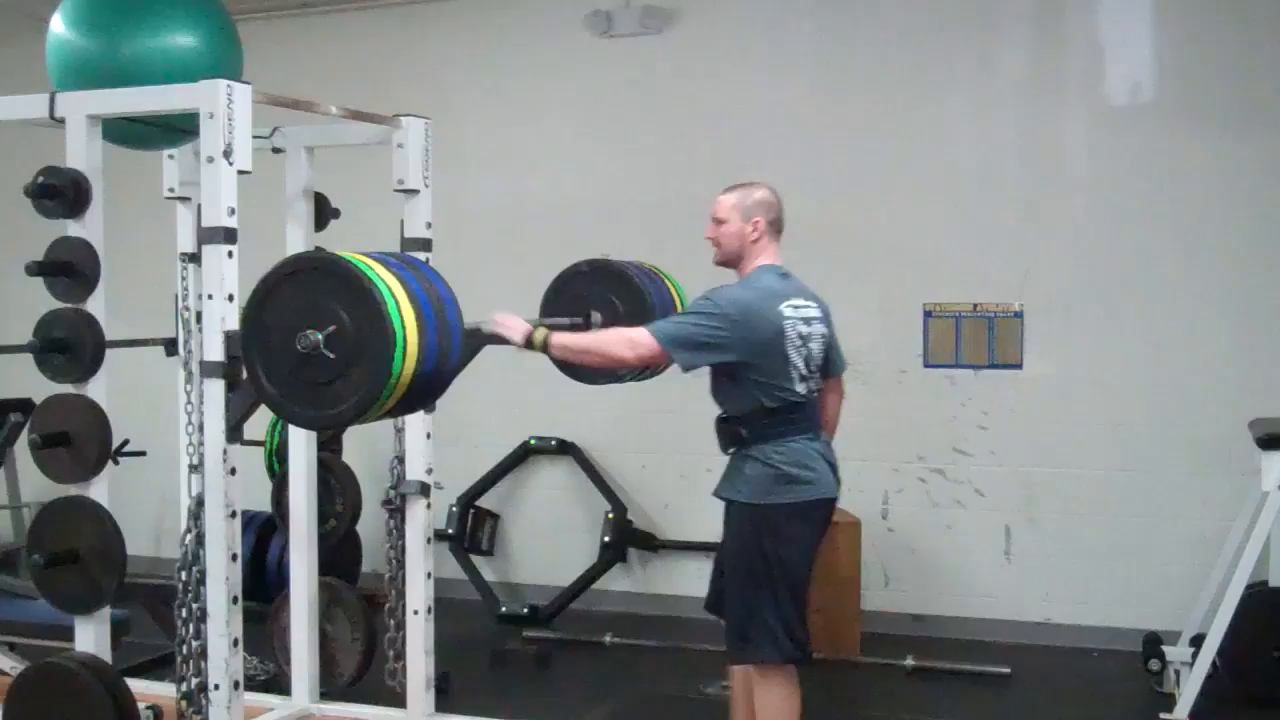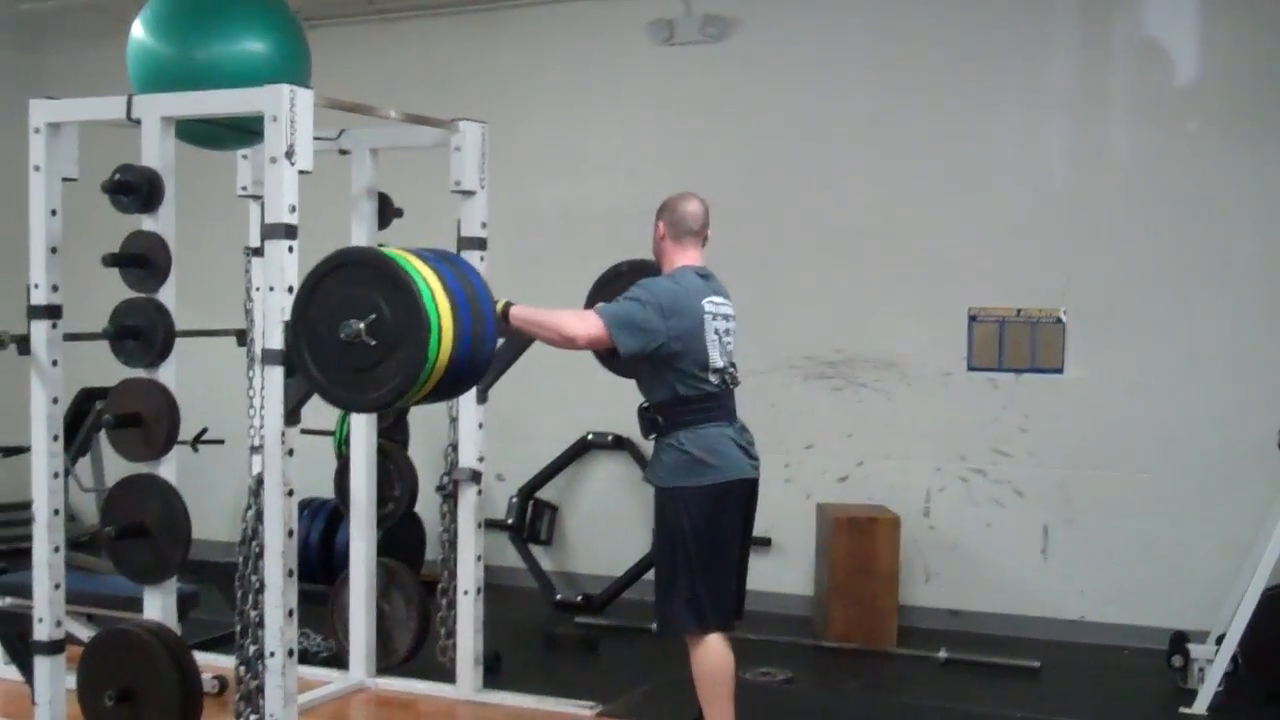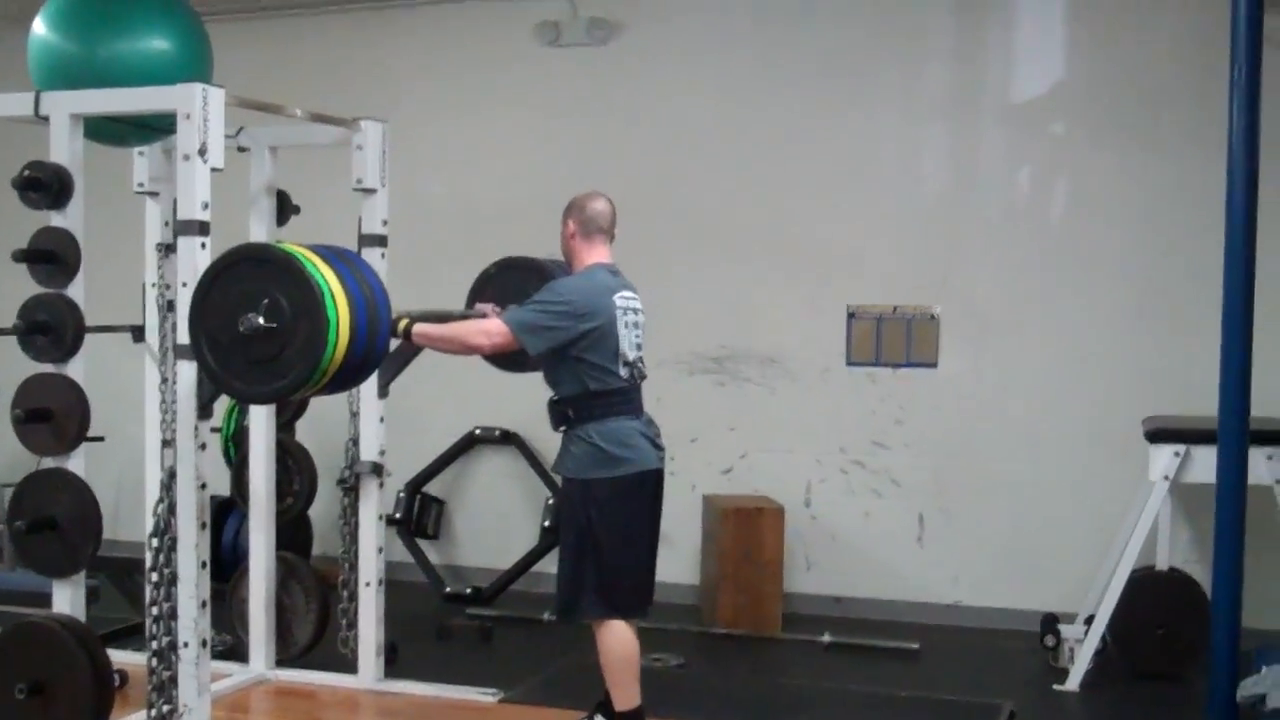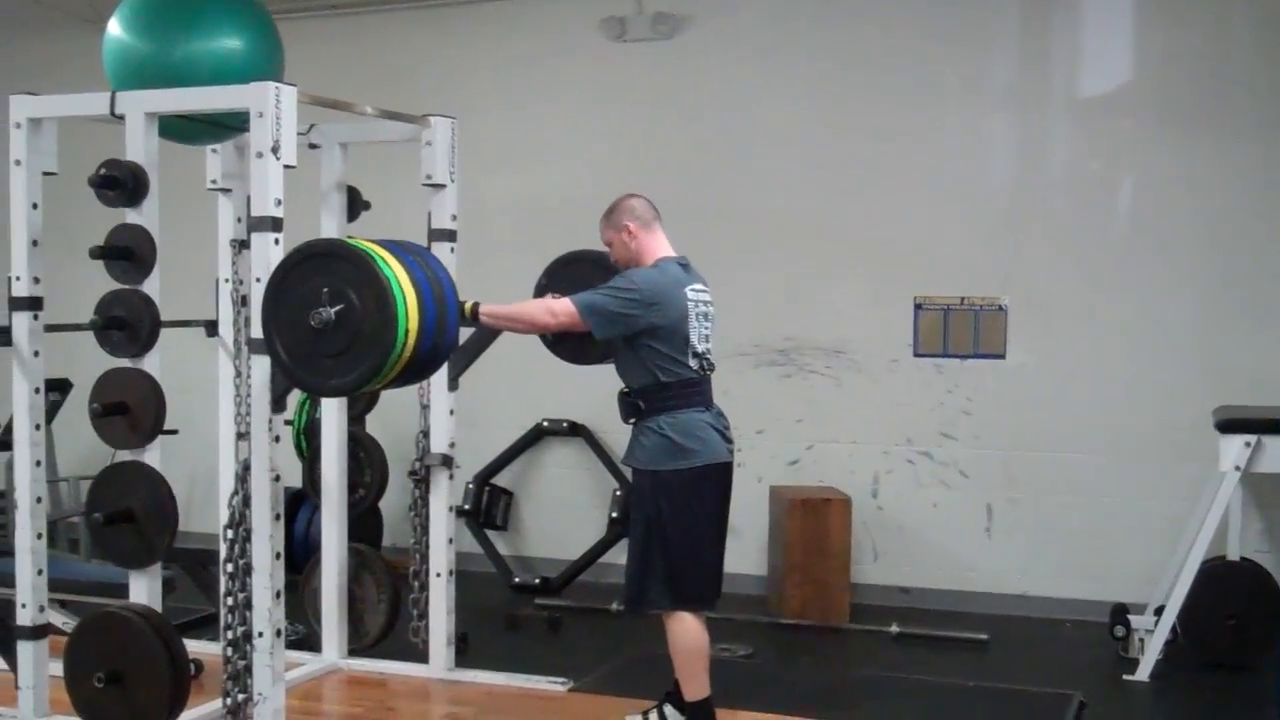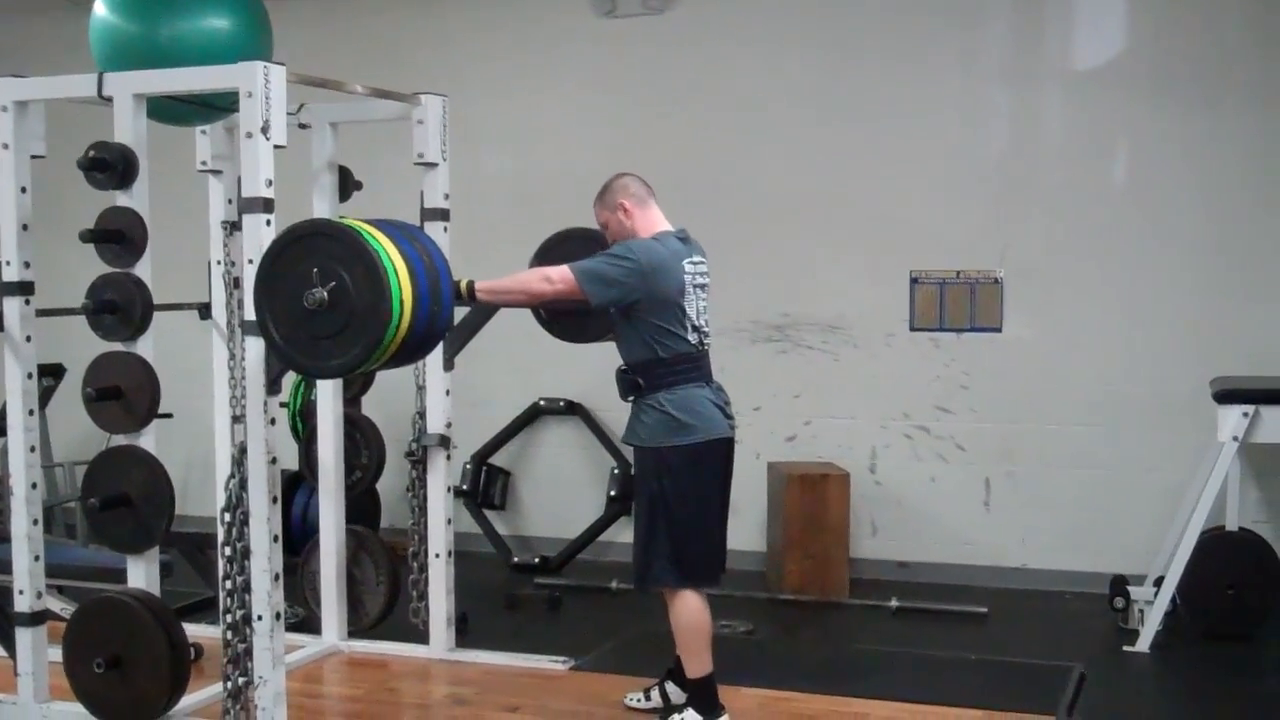
dt=1s
person 1, frame 1
left shoulder: (737, 306)
right shoulder: (809, 302)
left elbow: (630, 350)
right elbow: (832, 389)
left wrist: (532, 336)
left hip: (771, 486)
right hip: (801, 478)
left knee: (767, 644)
right knee: (742, 617)
person 1, frame 2
left shoulder: (662, 294)
right shoulder: (713, 293)
left elbow: (581, 331)
left wrist: (505, 312)
right wrist: (619, 318)
left hip: (696, 467)
right hip: (729, 461)
left knee: (701, 620)
right knee: (711, 612)
person 1, frame 3
left shoulder: (575, 293)
right shoulder: (619, 291)
left elbow: (485, 339)
left wrist: (406, 329)
right wrist: (505, 316)
left hip: (604, 459)
right hip: (631, 454)
left knee: (607, 605)
right knee: (615, 599)
person 1, frame 4
left shoulder: (647, 286)
right shoulder: (687, 280)
left elbow: (552, 316)
left wrist: (474, 312)
left hip: (674, 451)
right hip: (698, 445)
left knee: (677, 596)
right knee: (682, 590)
person 1, frame 5
left shoulder: (643, 258)
right shoulder: (684, 252)
left elbow: (551, 283)
left wrist: (468, 289)
left hip: (676, 427)
right hip: (698, 420)
left knee: (679, 573)
right knee: (681, 567)
